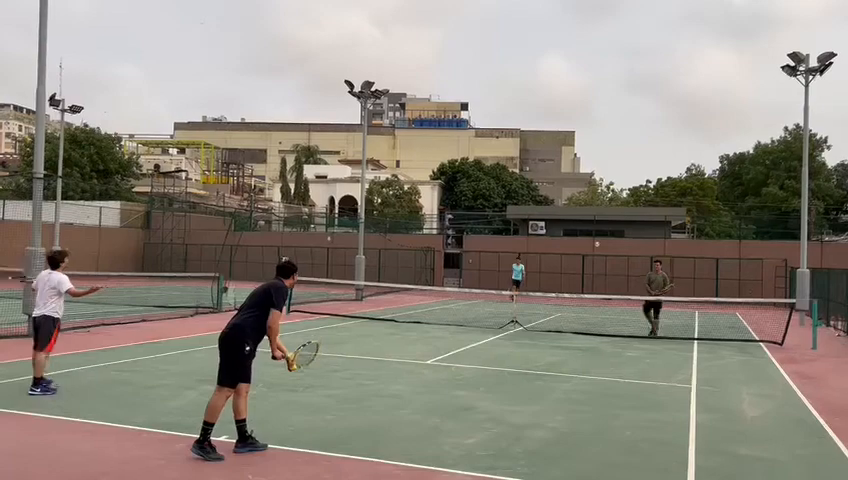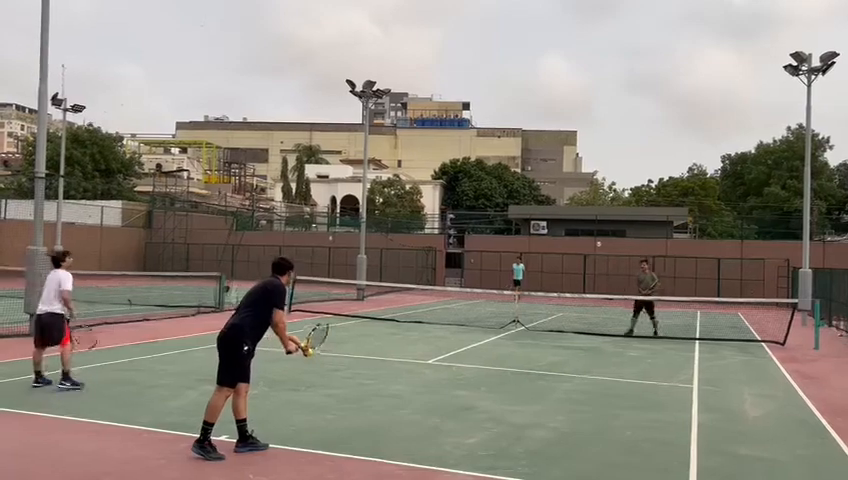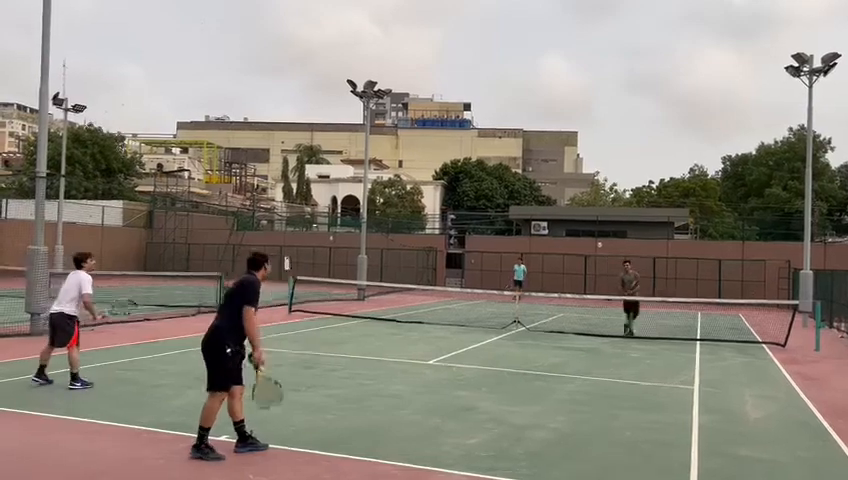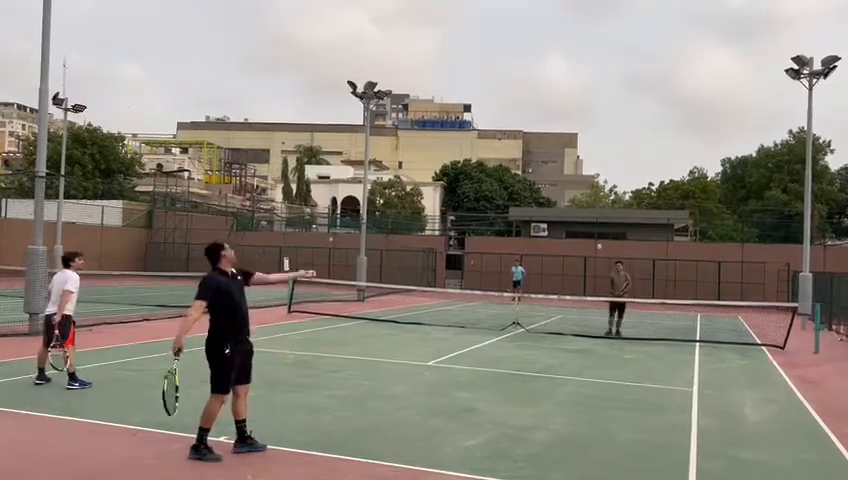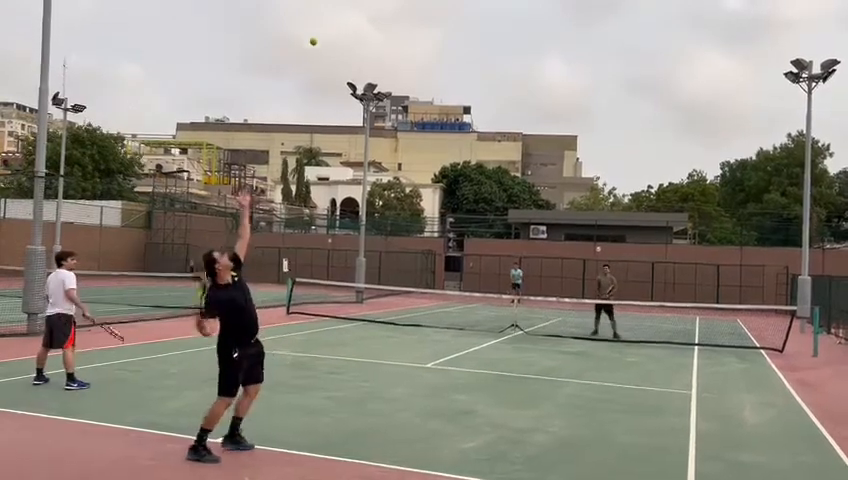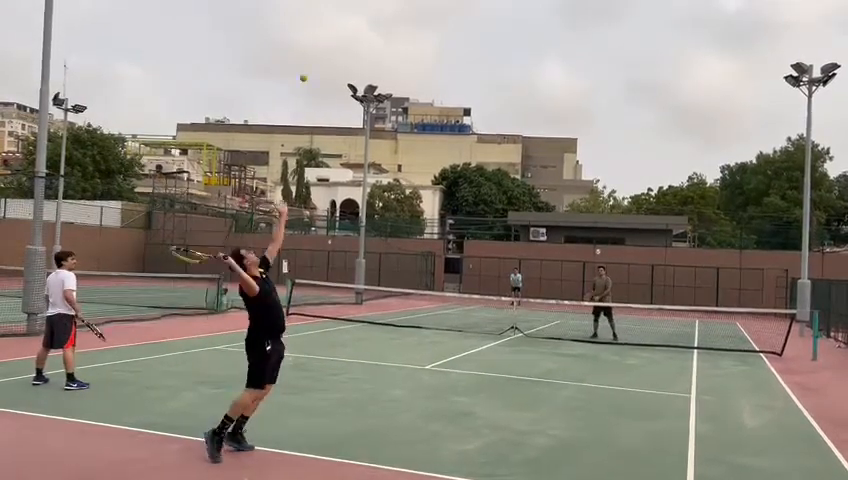
dt=0.5s
person 1, frame 1
left shoulder: (270, 287)
right shoulder: (280, 288)
left elbow: (267, 328)
right elbow: (272, 324)
left wrist: (286, 353)
right wrist: (274, 351)
left hip: (238, 341)
right hip: (238, 341)
left knee: (241, 390)
right knee: (224, 390)
left ankle: (244, 439)
right ankle: (202, 442)
person 1, frame 2
left shoulder: (267, 286)
right shoulder: (278, 287)
left elbow: (274, 324)
right elbow: (278, 323)
left wrist: (296, 341)
right wrist: (287, 345)
left hip: (237, 340)
right hip: (237, 340)
left knee: (241, 389)
right knee: (224, 390)
left ankle: (244, 439)
right ankle: (203, 441)
person 1, frame 3
left shoulder: (248, 283)
right shoulder: (249, 283)
left elbow: (251, 323)
right elbow: (248, 319)
left wrist: (258, 351)
right wrist: (257, 350)
left hip: (229, 346)
right hip: (221, 344)
left knee: (236, 391)
right knee: (218, 394)
left ankle: (243, 439)
right ankle: (200, 445)
person 1, frame 4
left shoulder: (237, 275)
right shoulder: (211, 280)
left elbow: (266, 278)
right elbow: (195, 309)
left wrist: (296, 274)
right wrist: (180, 335)
left hip: (241, 343)
right hip: (222, 346)
left knee: (241, 391)
right knee: (219, 396)
left ankle: (243, 439)
right ankle: (199, 445)
person 1, frame 5
left shoulder: (235, 274)
right shoulder: (214, 295)
left elbow: (243, 239)
right elbow: (207, 330)
left wrist: (245, 209)
right wrist: (200, 321)
left hip: (252, 345)
right hip: (233, 349)
left knee: (252, 391)
right knee: (225, 399)
left ankle: (233, 436)
right ankle: (198, 446)
person 1, frame 6
left shoulder: (262, 271)
right shoulder: (248, 284)
left elbow: (275, 244)
right elbow: (251, 288)
left wrist: (282, 219)
right wrist: (232, 265)
left hip: (273, 342)
right hip: (261, 343)
left knee: (262, 391)
right knee: (253, 392)
left ankle: (235, 434)
right ankle: (217, 434)
person 2, frame 1
left shoulder: (42, 274)
right shoulder: (61, 278)
left elbow: (34, 287)
right elbow: (73, 292)
right wrist: (90, 291)
left hip: (37, 315)
right hip: (49, 318)
left knee: (38, 349)
right knee: (44, 351)
left ankle: (39, 378)
right ankle: (36, 386)
person 2, frame 2
left shoulder: (52, 274)
right shoulder: (65, 275)
right elbow: (65, 296)
right wrist: (71, 310)
left hip: (41, 313)
right hip: (55, 315)
left knee: (39, 347)
right knee: (66, 346)
left ankle: (38, 378)
right ankle: (66, 379)
person 2, frame 3
left shoulder: (72, 274)
right shoulder: (86, 278)
right elbow: (86, 300)
left wrist: (91, 312)
right wrist: (94, 315)
left hip: (54, 312)
right hip: (67, 315)
left knee: (50, 345)
right knee: (73, 347)
left ankle: (40, 374)
right ankle: (75, 380)
person 2, frame 4
left shoulder: (58, 274)
right shoulder: (73, 276)
right elbow: (65, 296)
right wrist: (59, 314)
left hip: (49, 314)
right hip: (63, 316)
left knee: (45, 346)
right knee: (69, 347)
left ankle: (40, 375)
right ankle: (73, 380)
person 2, frame 5
left shoulder: (51, 276)
right shoulder: (68, 275)
right elbow: (71, 294)
right wrist: (83, 308)
left hip: (50, 314)
right hip: (64, 315)
left knee: (45, 347)
right knee: (68, 347)
left ankle: (39, 376)
right ankle: (71, 381)
person 2, frame 6
left shoulder: (51, 276)
right shoulder: (69, 275)
left elbow: (47, 297)
right elbow: (68, 295)
right wrist: (77, 310)
left hip: (51, 315)
right hip: (64, 316)
left knee: (45, 346)
right knee: (68, 347)
left ankle: (38, 376)
right ankle: (71, 380)
